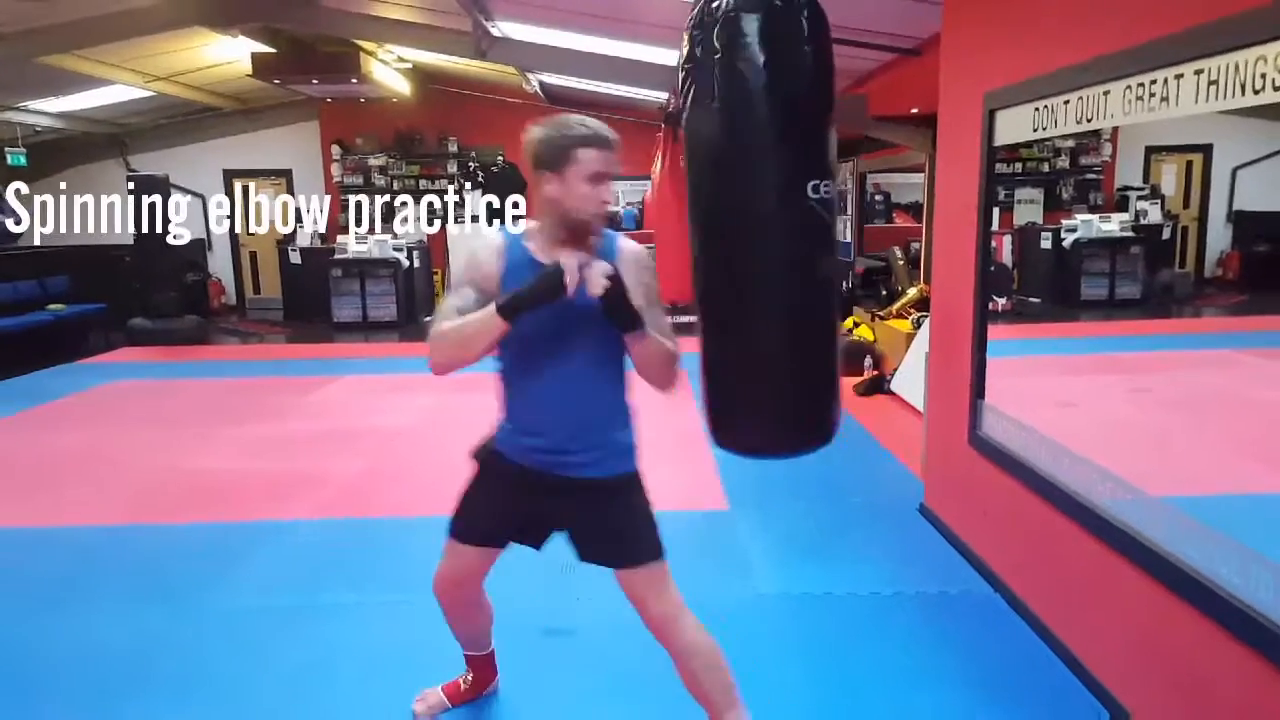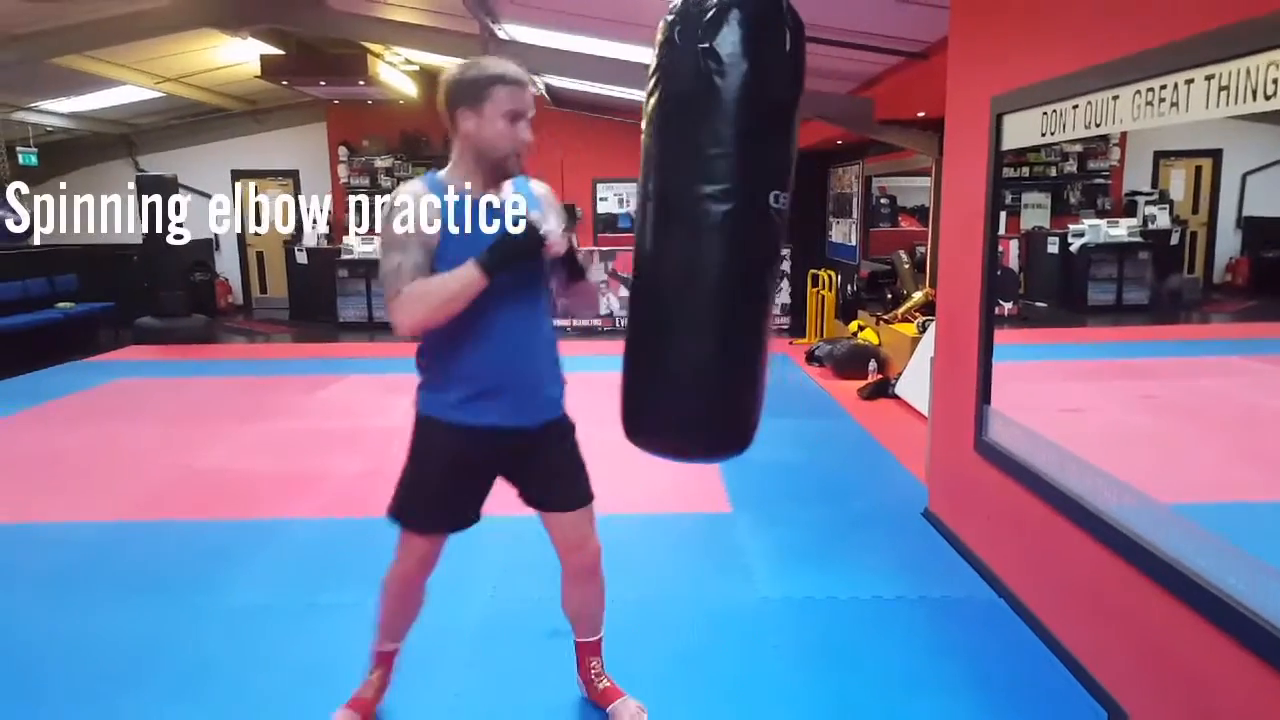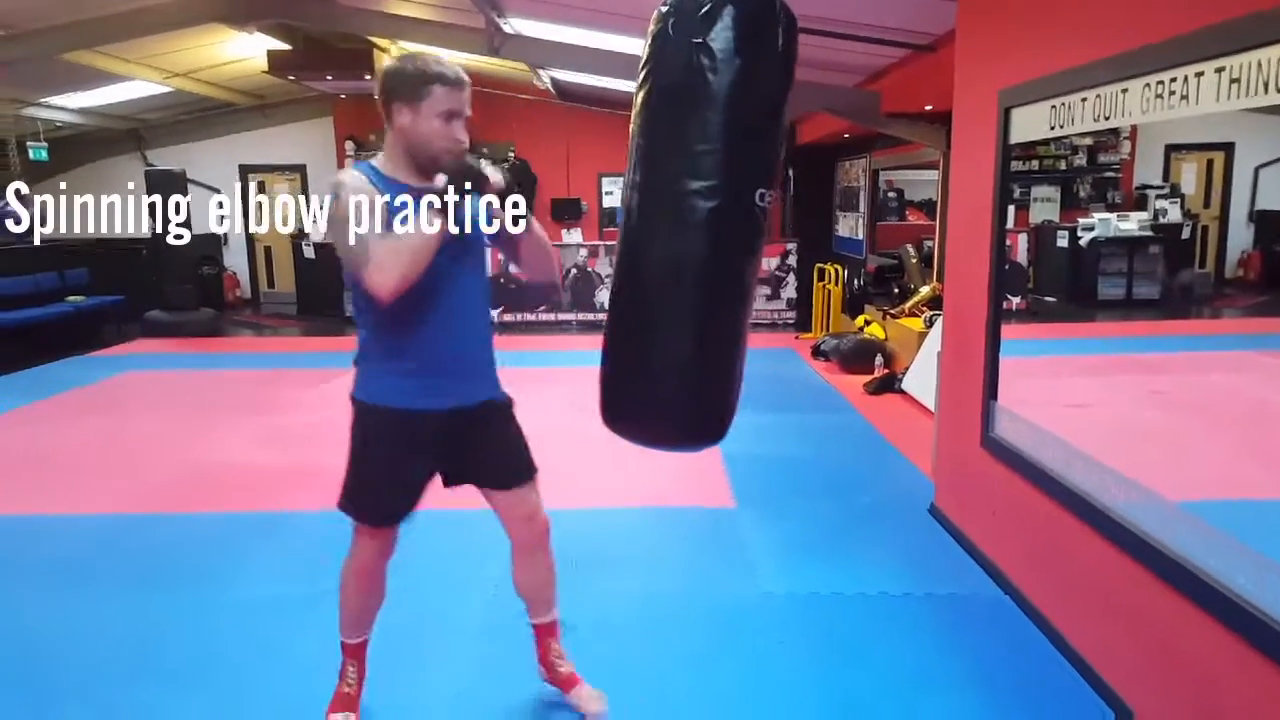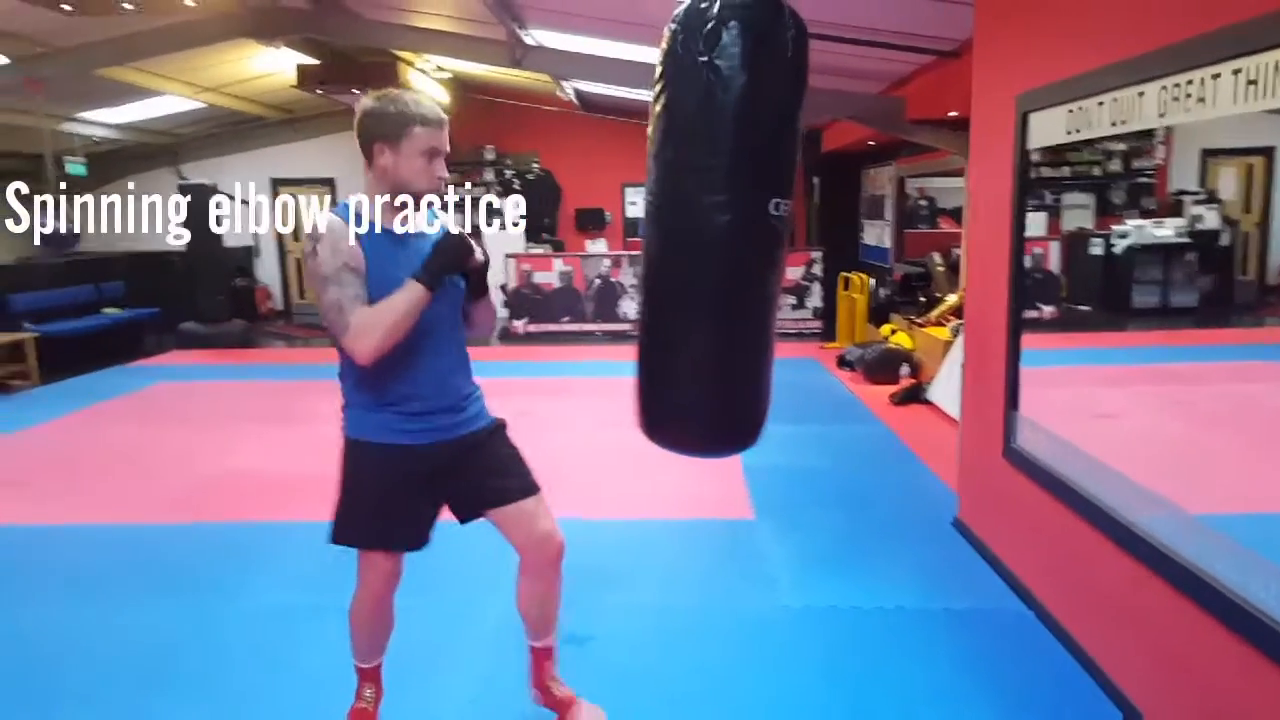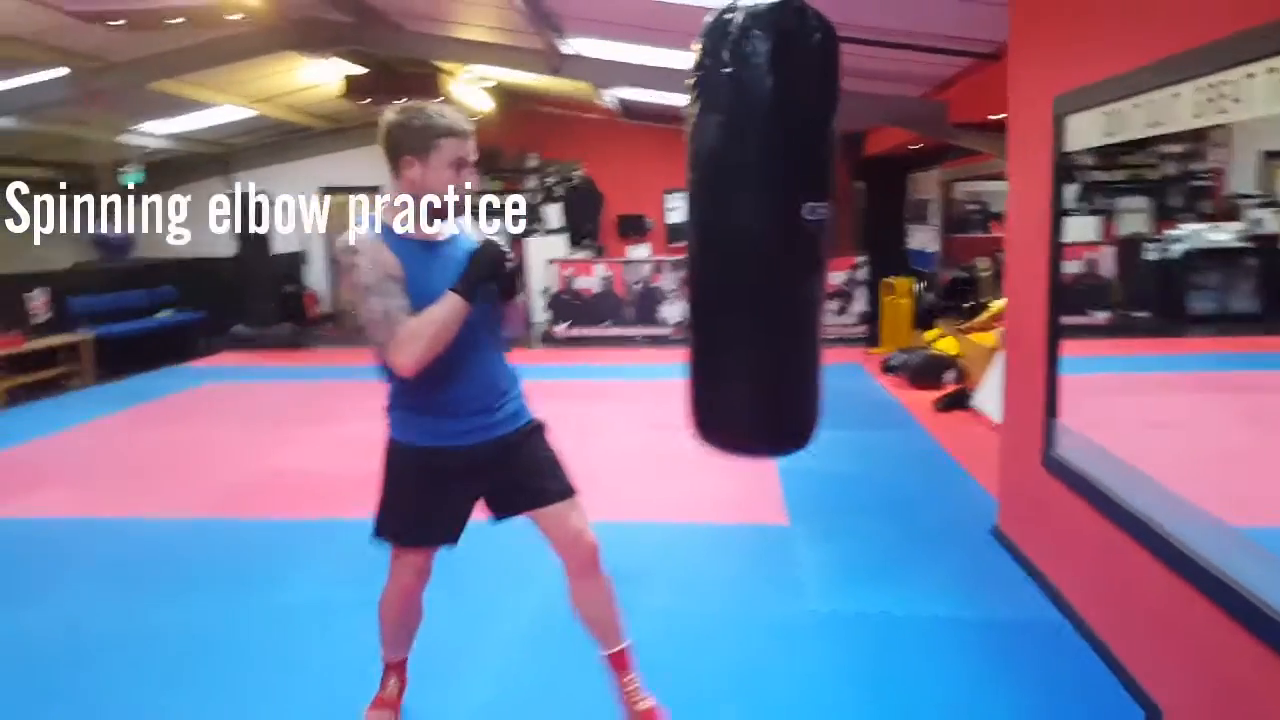
dt=0.3s
person 1, frame 1
left shoulder: (626, 258)
right shoulder: (493, 254)
left elbow: (665, 375)
right elbow: (440, 354)
left wrist: (629, 319)
right wrist: (514, 304)
left hip: (602, 471)
right hip: (516, 459)
left knee: (665, 614)
right knee: (452, 580)
person 1, frame 2
left shoulder: (538, 198)
right shoulder: (419, 203)
right elbow: (406, 316)
right wrist: (492, 261)
left hip: (540, 416)
right hip: (453, 421)
left knee: (581, 551)
right knee: (414, 557)
person 1, frame 3
right shoulder: (356, 189)
left elbow: (544, 269)
right elbow: (384, 277)
left hip: (477, 398)
right hip: (393, 406)
left knee: (532, 526)
right knee: (371, 545)
left ankle: (552, 658)
person 1, frame 4
left shoulder: (441, 224)
right shoulder: (335, 238)
left elbow: (478, 329)
right elbow: (363, 343)
left wrist: (477, 285)
right wrist: (430, 274)
left hip: (468, 426)
right hip: (385, 442)
left knee: (545, 544)
right knee: (378, 578)
person 1, frame 5
left shoulder: (468, 230)
right shoulder: (370, 249)
right elbow: (405, 355)
left wrist: (505, 286)
right wrist: (468, 284)
left hip: (508, 426)
right hip: (426, 444)
left knee: (581, 547)
right knee: (409, 573)
